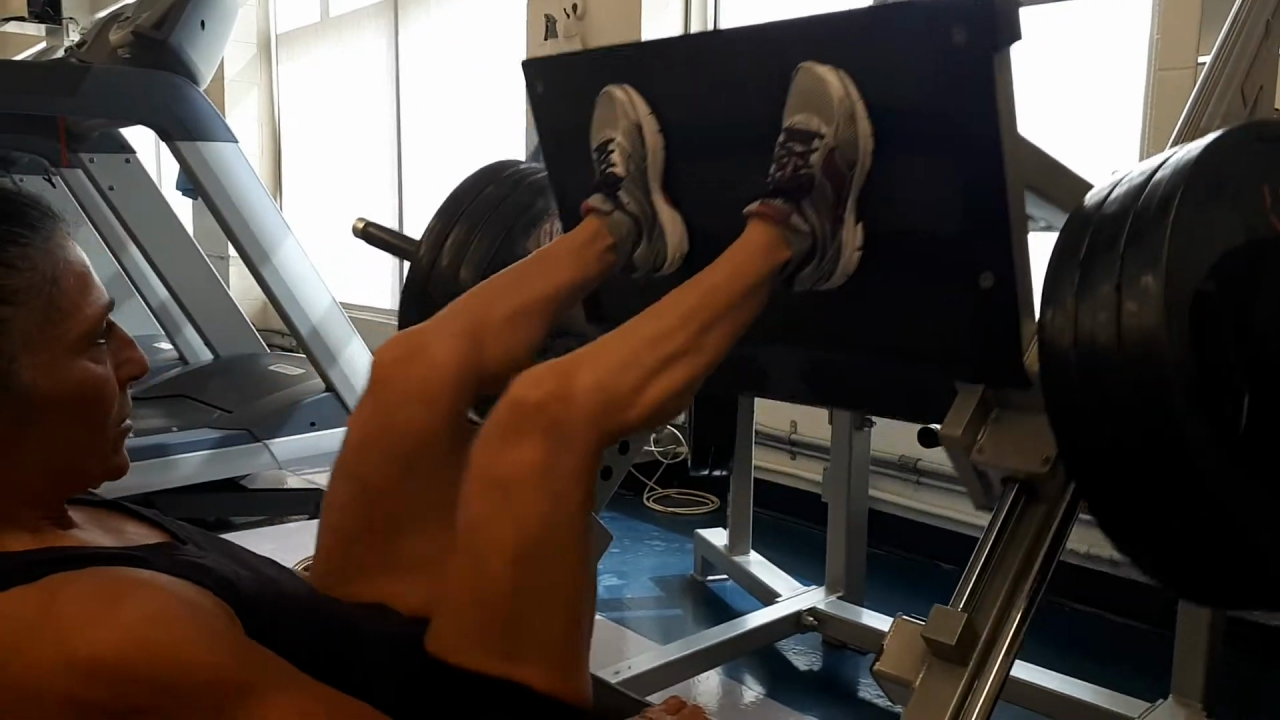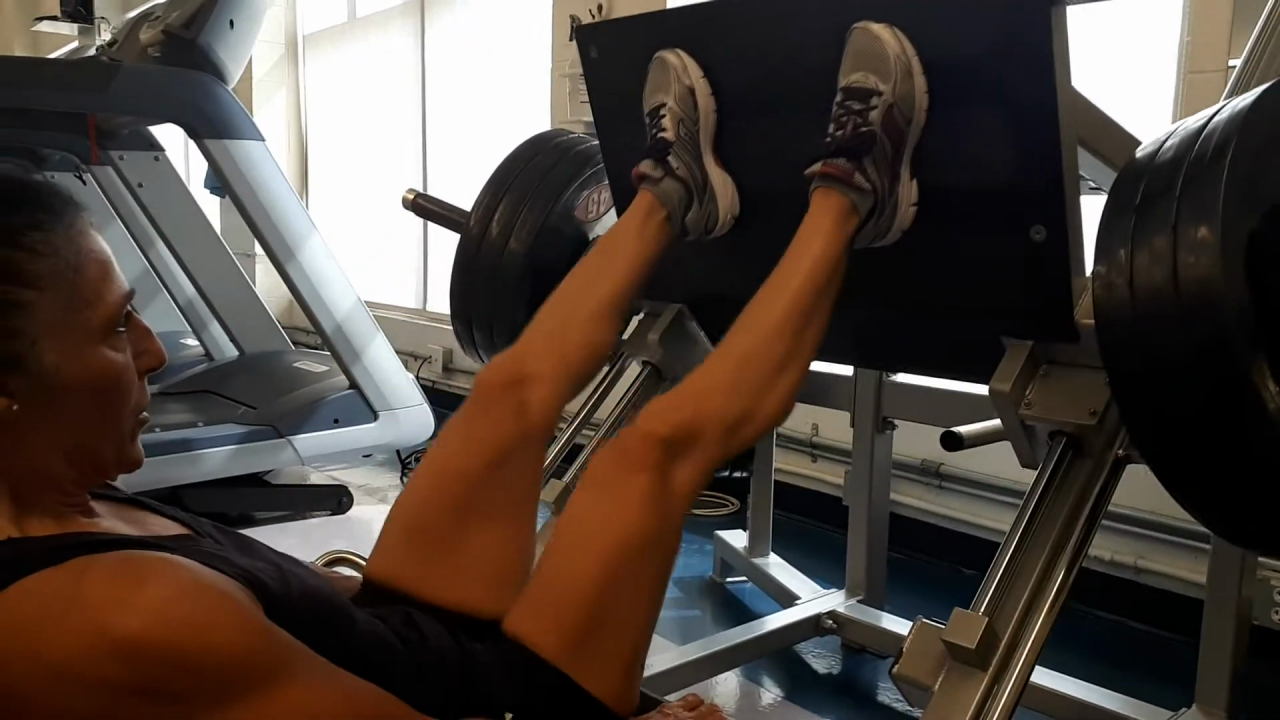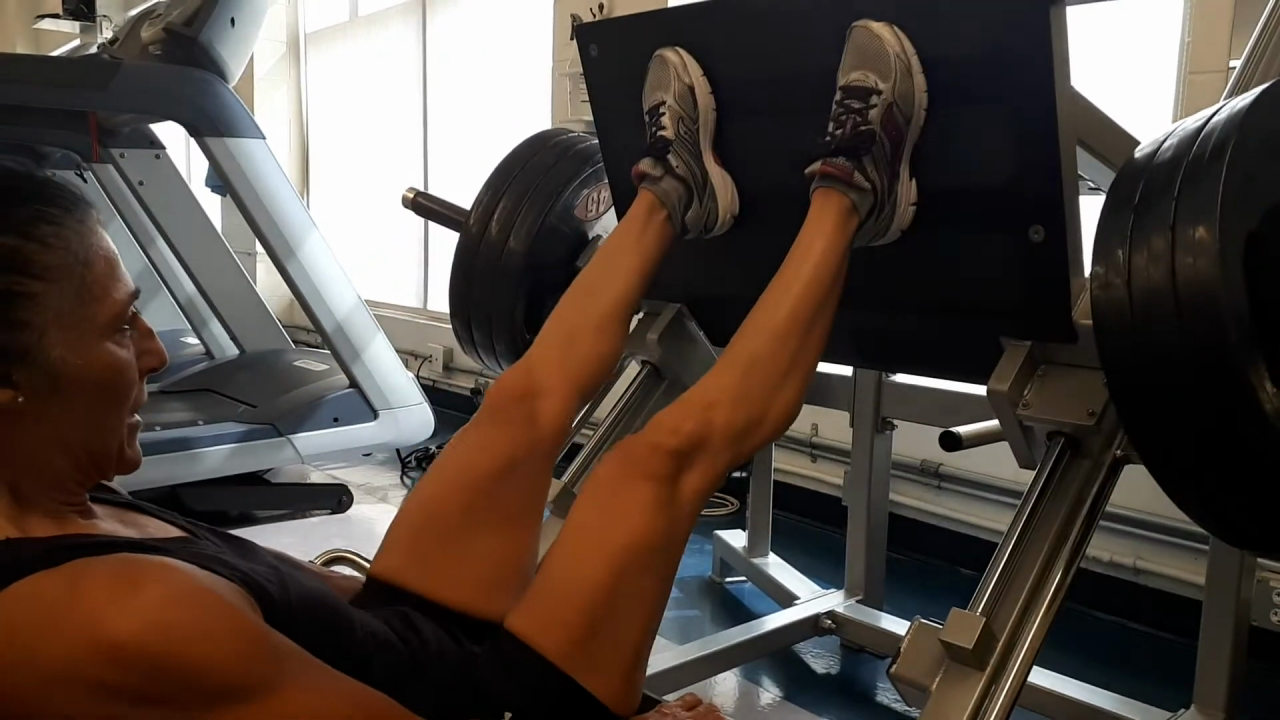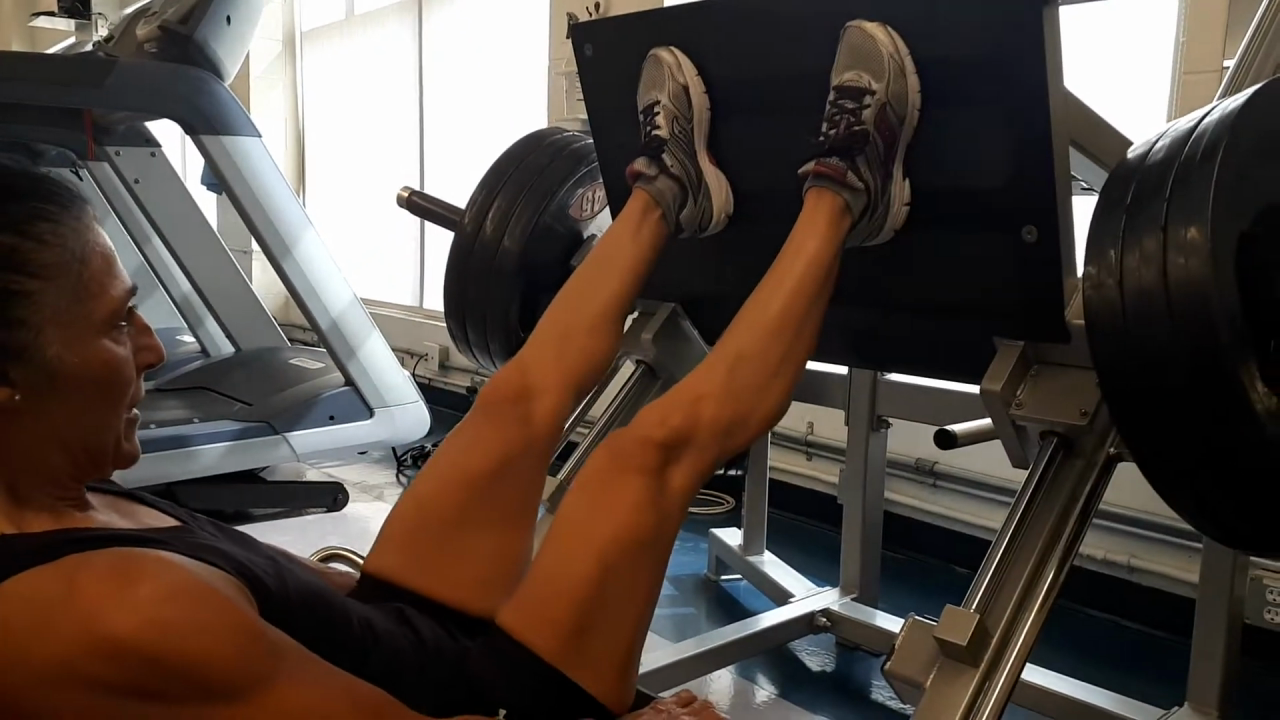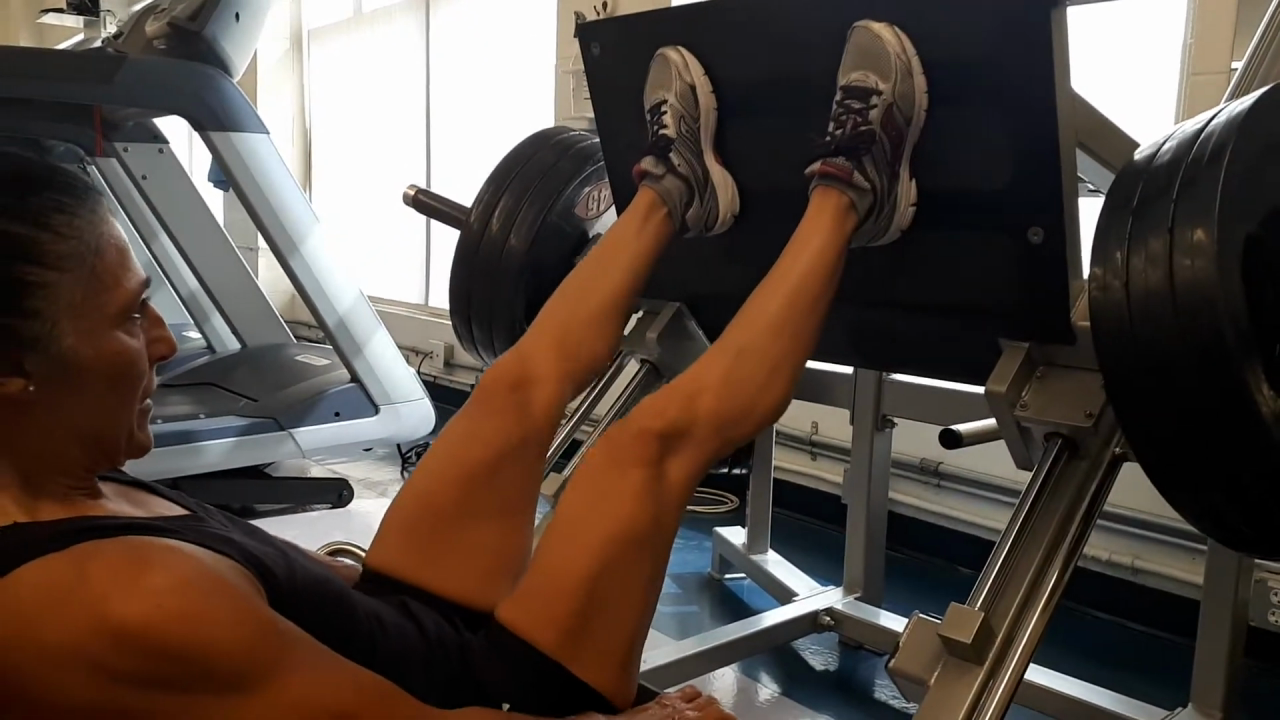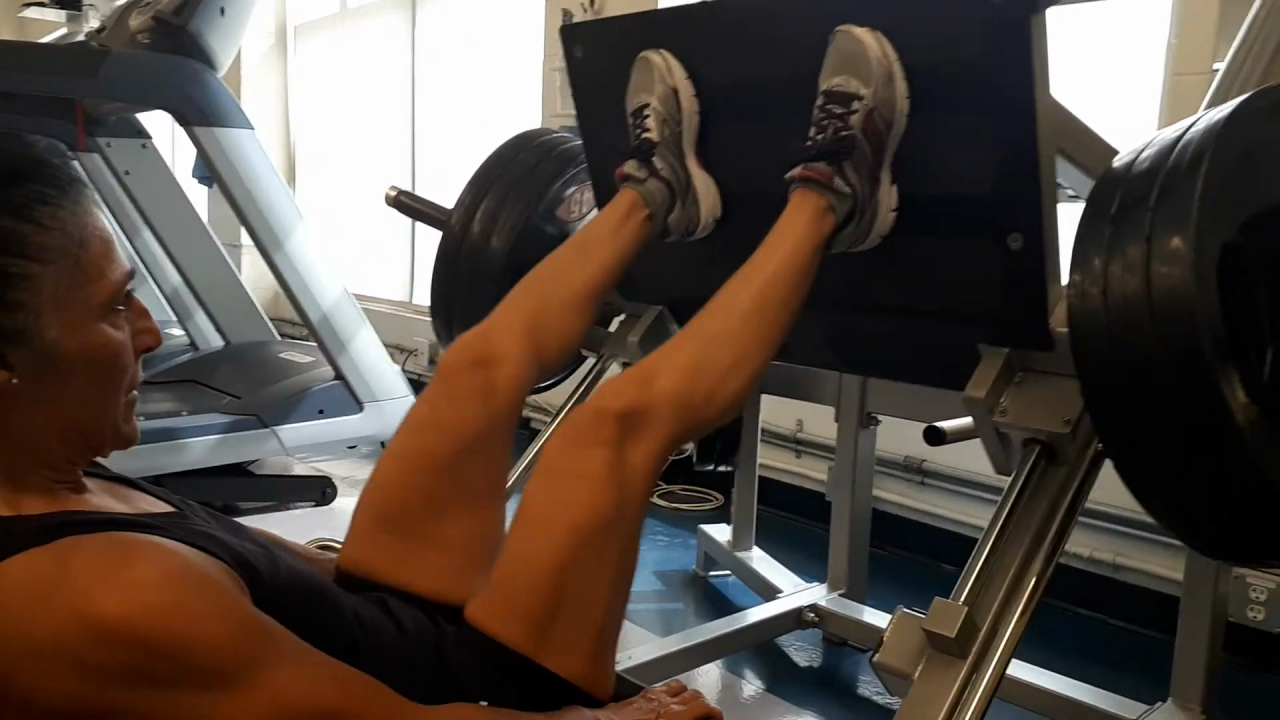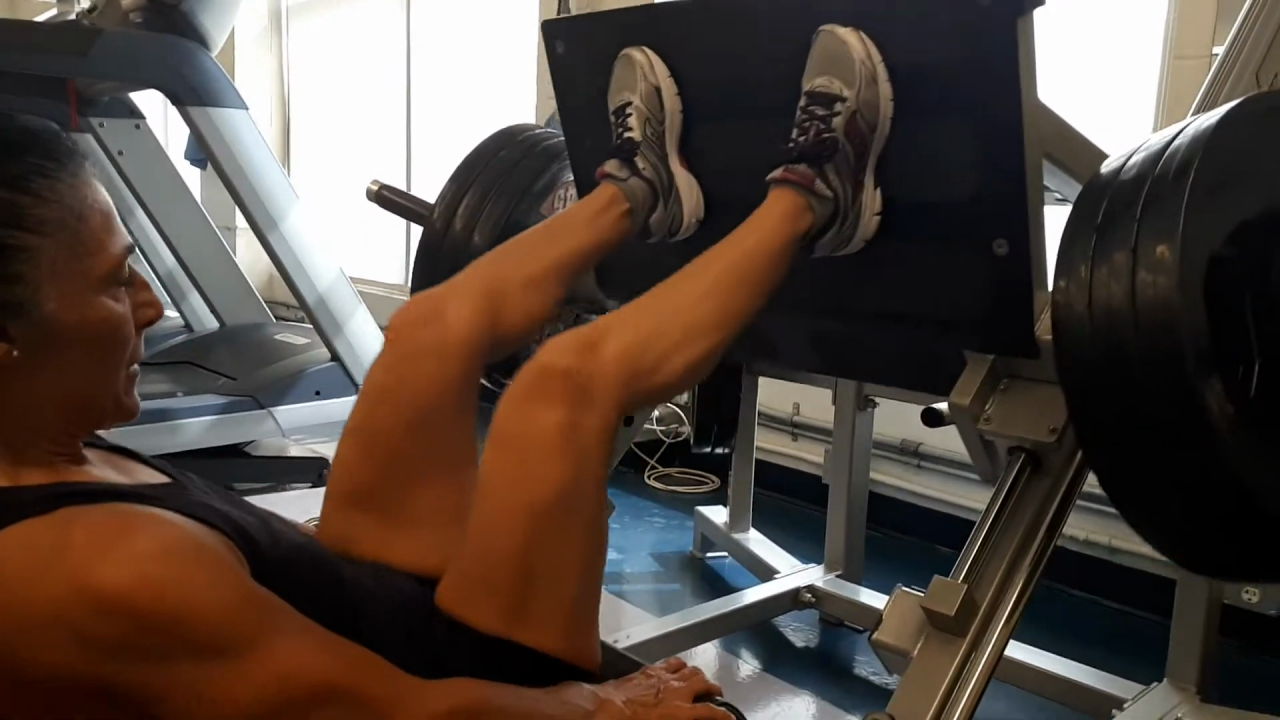
dt=0.3s
person 1, frame 1
right shoulder: (86, 634)
left hip: (364, 649)
left knee: (413, 364)
right knee: (544, 409)
left ankle: (615, 227)
right ankle: (785, 235)
person 1, frame 2
right shoulder: (107, 615)
left hip: (396, 646)
left knee: (520, 385)
right knee: (665, 439)
left ankle: (666, 196)
right ankle: (844, 200)
person 1, frame 3
right shoulder: (104, 621)
left wrist: (347, 588)
left hip: (398, 643)
left knee: (529, 400)
right knee: (672, 450)
left ankle: (668, 193)
right ankle: (846, 197)
person 1, frame 4
right shoulder: (100, 615)
left wrist: (333, 582)
left hip: (388, 640)
left knee: (522, 398)
right knee: (659, 444)
left ankle: (660, 195)
right ankle: (838, 197)
person 1, frame 5
right shoulder: (112, 603)
left wrist: (363, 577)
left hip: (395, 631)
left knee: (522, 383)
right knee: (659, 434)
left ankle: (667, 191)
right ankle: (844, 197)
person 1, frame 6
right shoulder: (89, 598)
left wrist: (341, 566)
left hip: (371, 632)
left knee: (483, 364)
right knee: (623, 417)
left ankle: (649, 195)
right ankle: (826, 199)
person 1, frame 7
right shoulder: (95, 569)
left hip: (365, 619)
left knee: (437, 326)
right knee: (571, 378)
left ankle: (633, 191)
right ankle: (808, 200)
